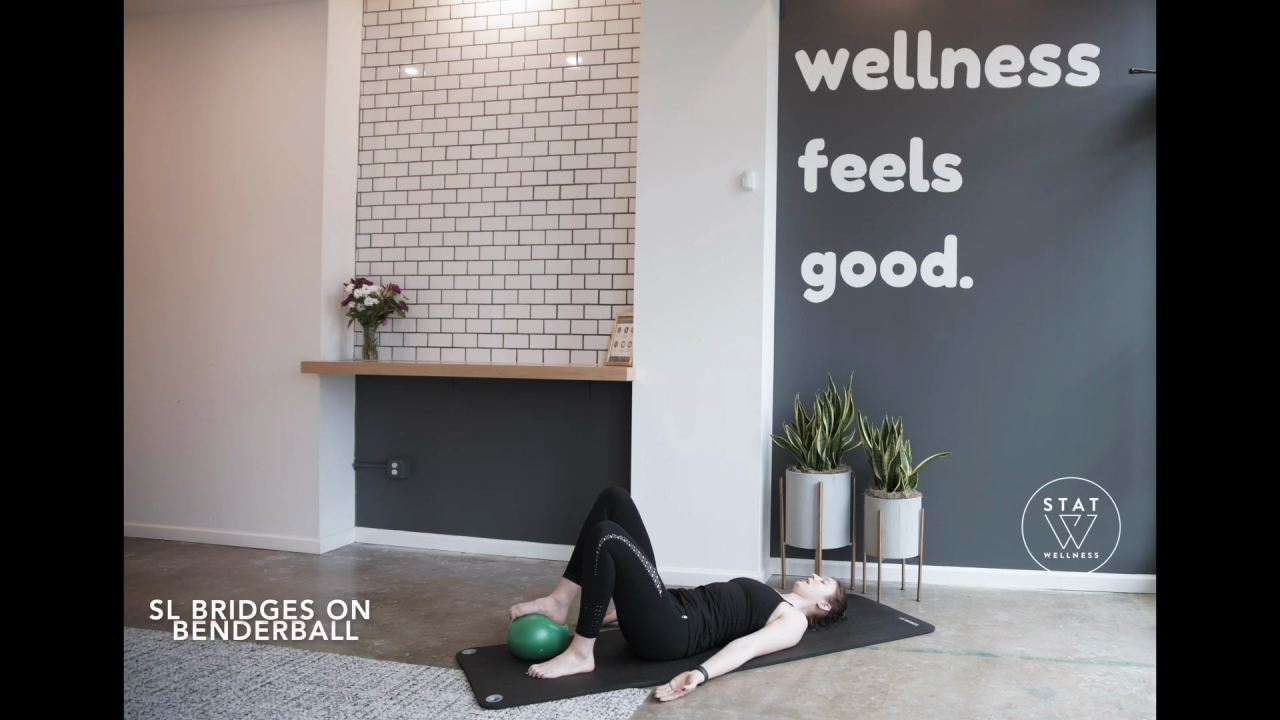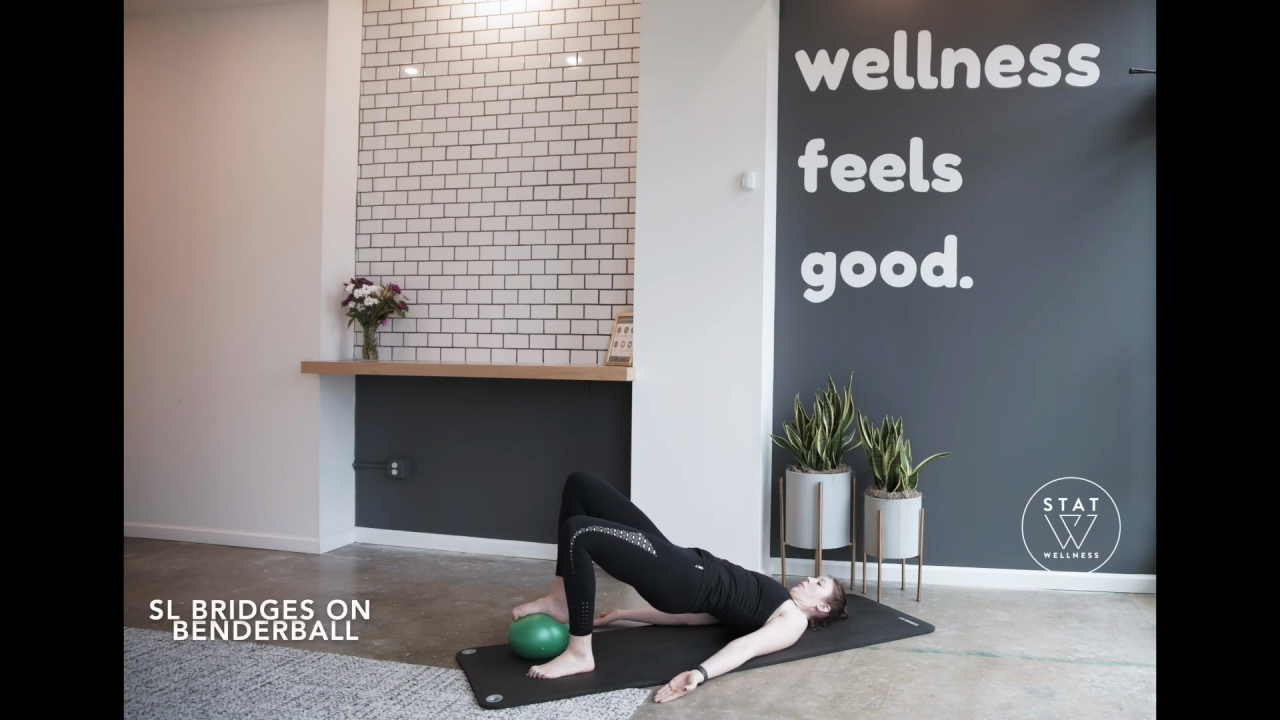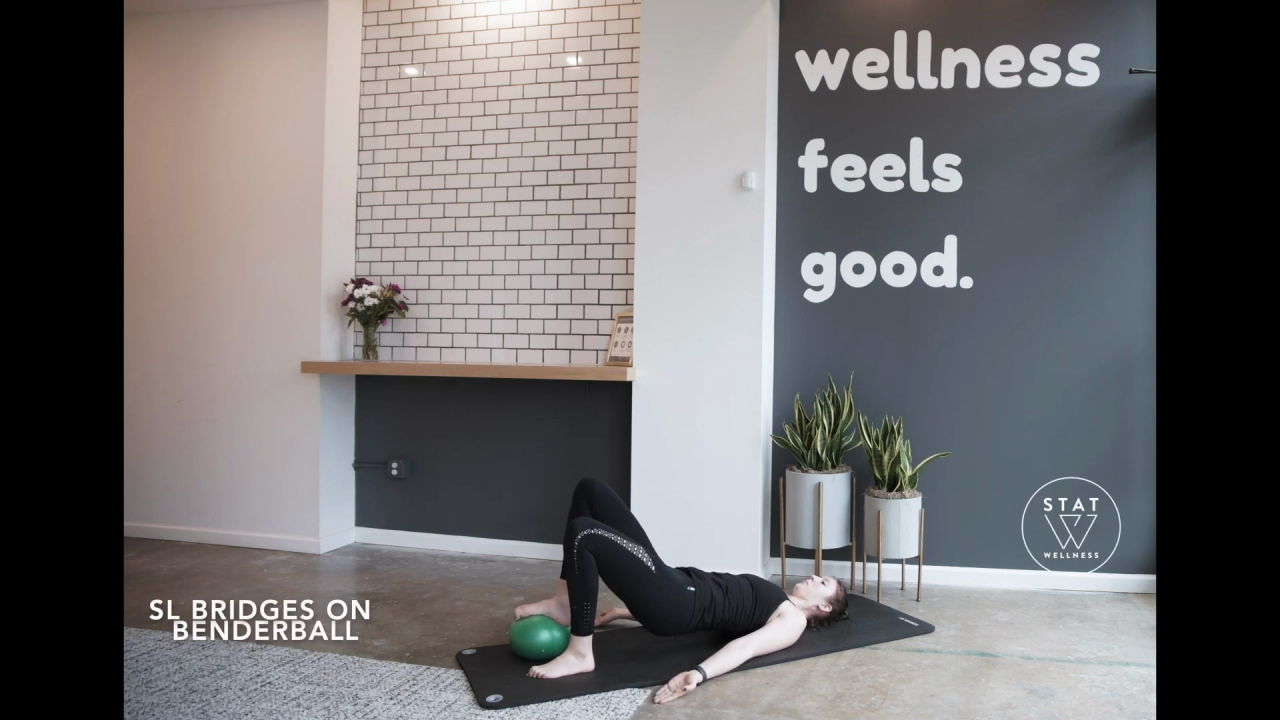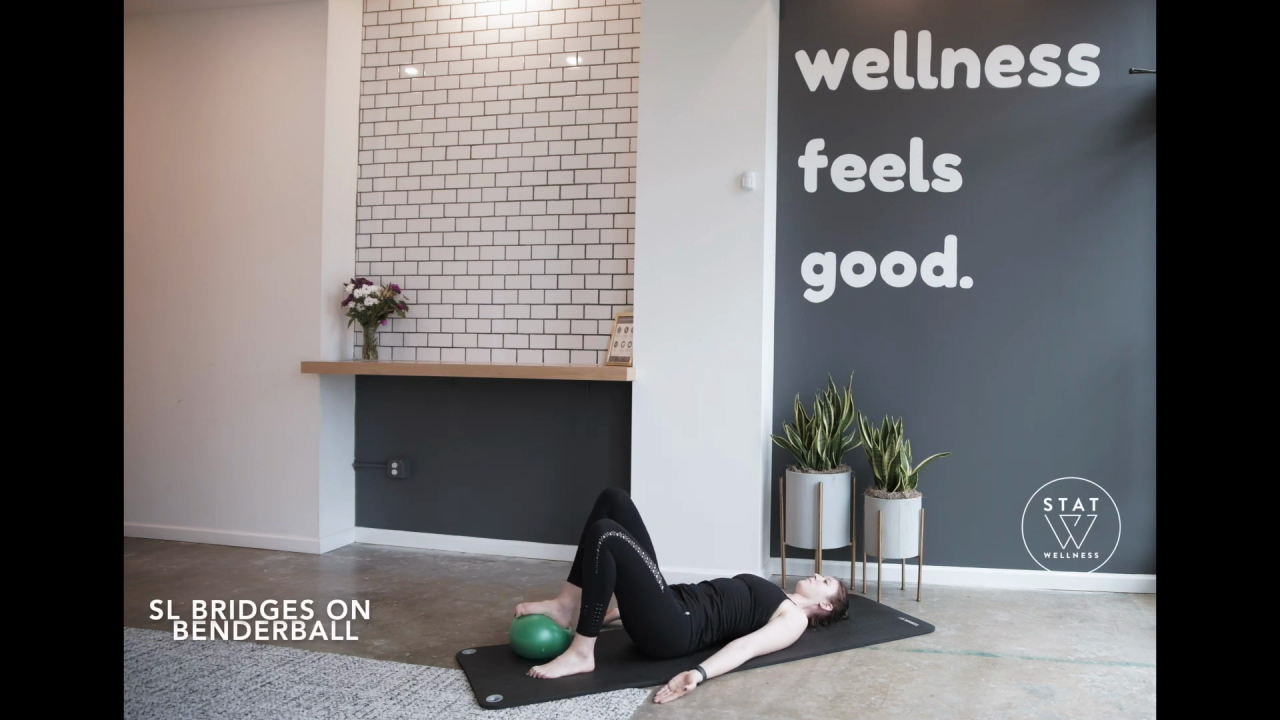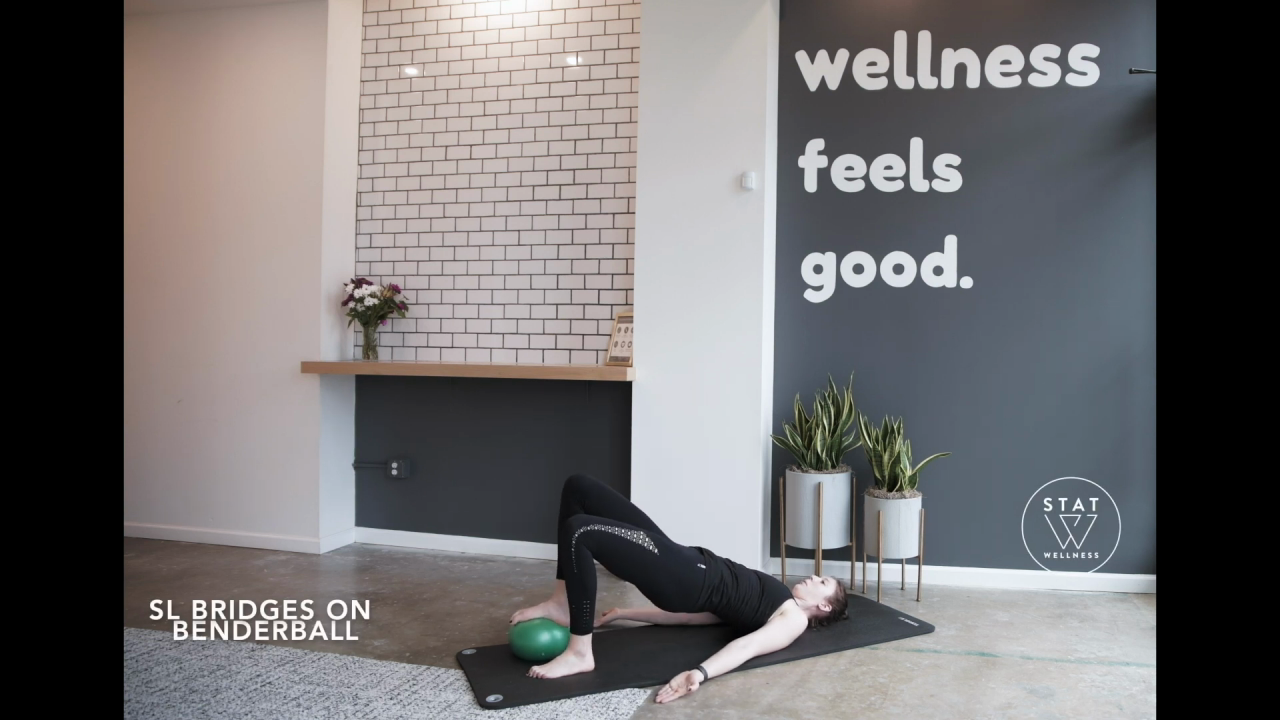
dt=1s
person 1, frame 1
left shoulder: (793, 620)
right shoulder: (767, 601)
left elbow: (746, 647)
left wrist: (699, 674)
right wrist: (620, 610)
left hip: (667, 633)
right hip: (668, 609)
left knee: (605, 535)
right knee: (614, 499)
left ankle: (580, 655)
right ankle: (558, 601)
person 1, frame 2
left shoulder: (793, 620)
right shoulder: (772, 603)
left elbow: (746, 647)
left wrist: (699, 674)
right wrist: (622, 614)
left hip: (684, 578)
right hip: (678, 566)
left knee: (577, 533)
right knee: (579, 484)
left ankle: (579, 654)
right ankle: (560, 600)
person 1, frame 3
left shoulder: (793, 620)
right shoulder: (772, 604)
left elbow: (746, 647)
left wrist: (697, 674)
right wrist: (621, 611)
left hip: (674, 602)
right hip: (675, 583)
left knee: (582, 533)
right knee: (590, 490)
left ankle: (579, 655)
right ankle: (562, 604)
person 1, frame 4
left shoulder: (794, 619)
right shoulder: (772, 602)
left elbow: (746, 647)
left wrist: (697, 673)
right wrist: (622, 608)
left hip: (671, 629)
right hip: (671, 603)
left knee: (604, 534)
right knee: (613, 499)
left ankle: (580, 655)
right ankle: (566, 605)
person 1, frame 5
left shoulder: (794, 618)
right shoulder: (771, 603)
left elbow: (747, 646)
left wrist: (699, 674)
right wrist: (618, 614)
left hip: (687, 577)
right hip: (679, 562)
left knee: (579, 531)
right knee: (578, 487)
left ankle: (579, 654)
right ankle: (563, 603)
